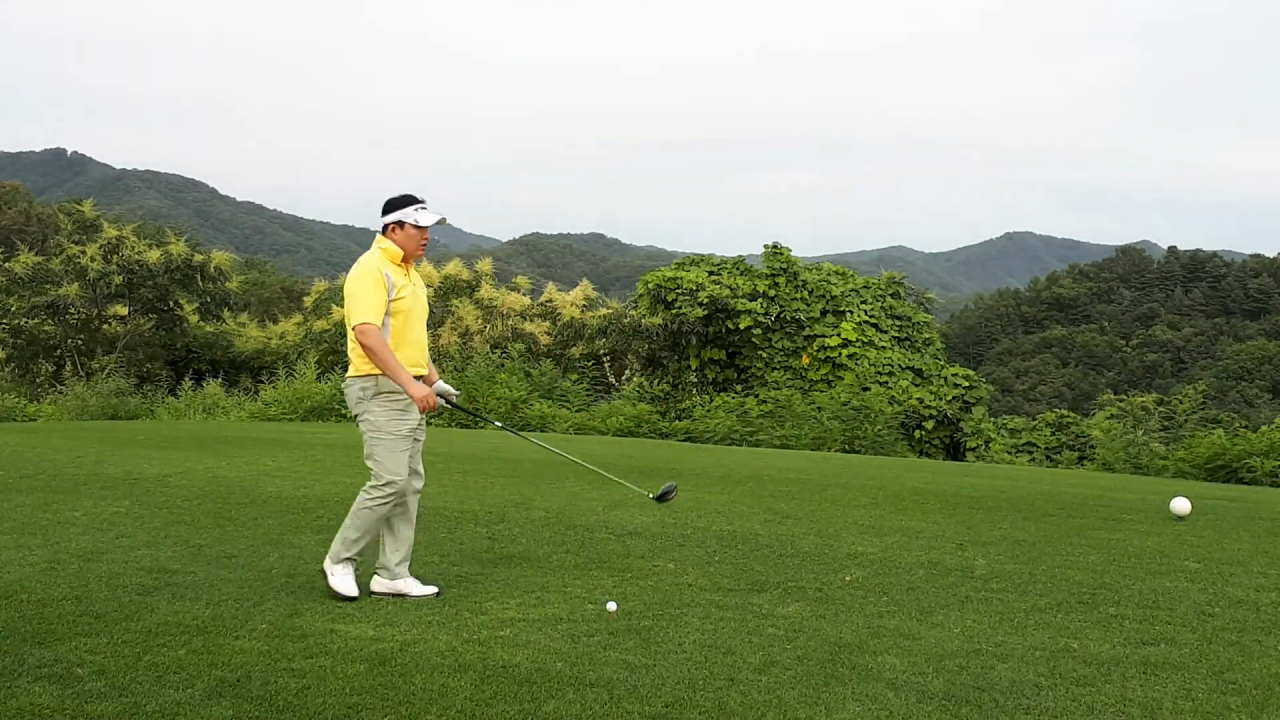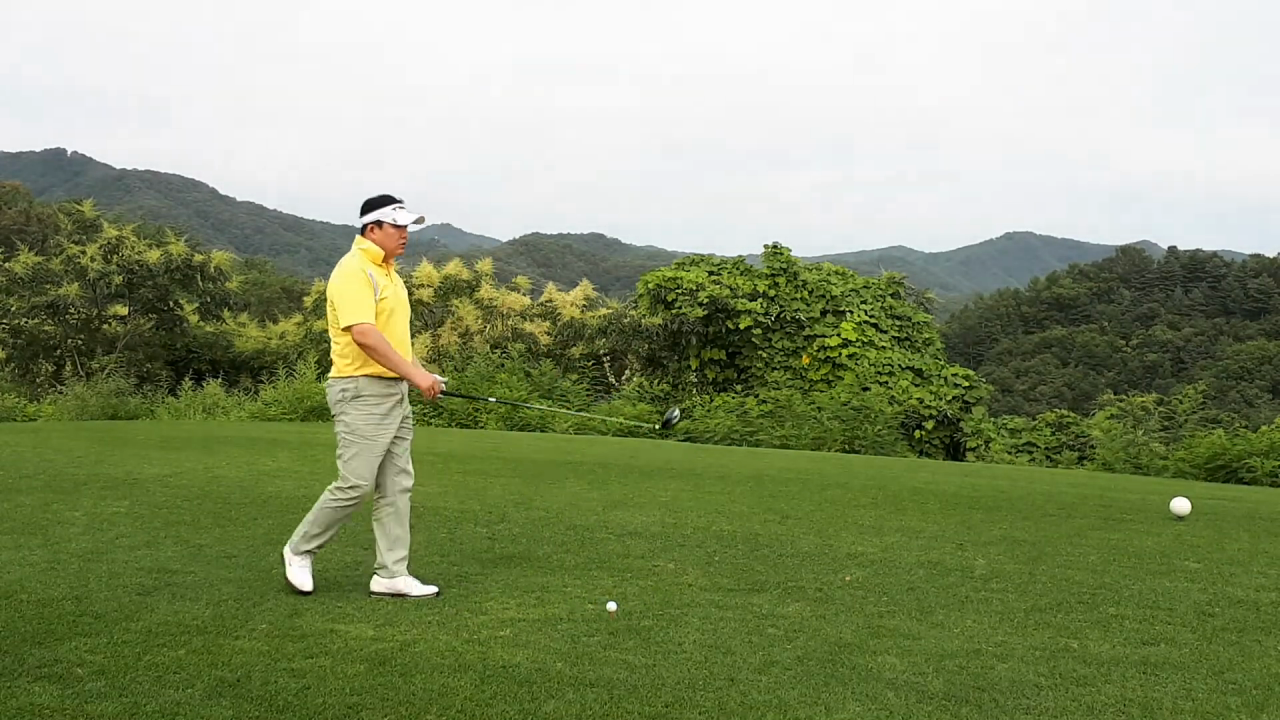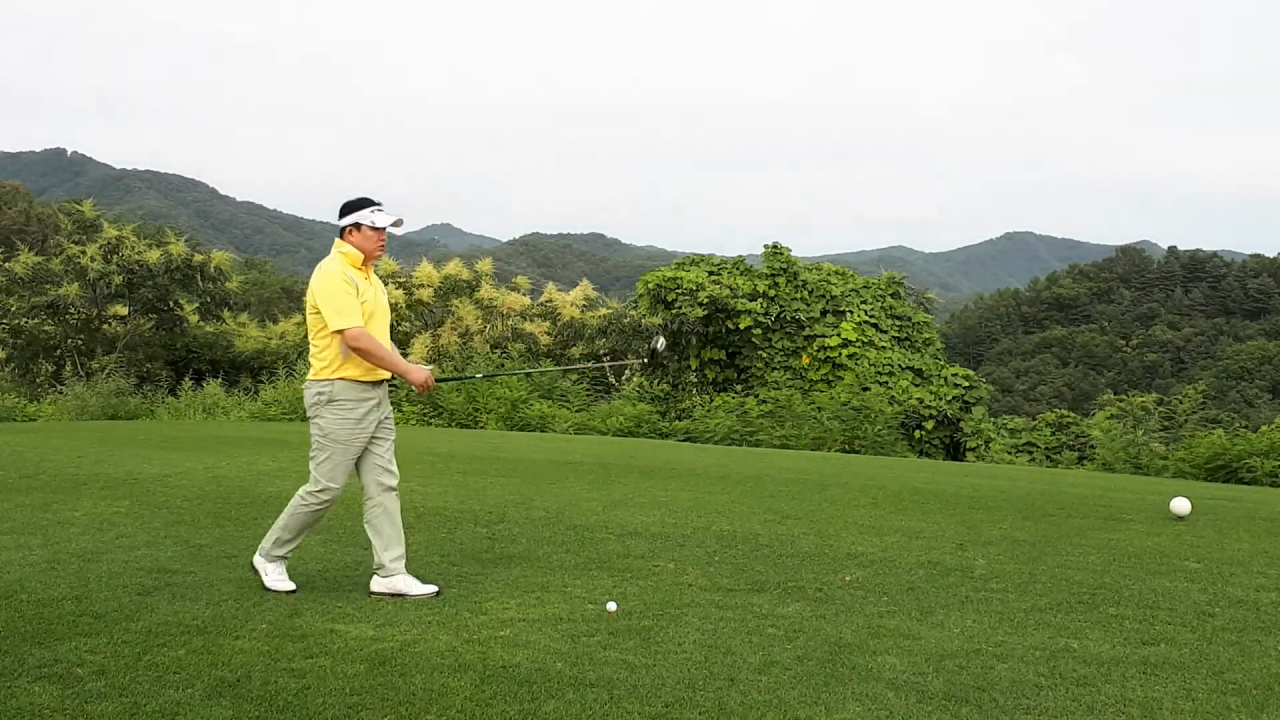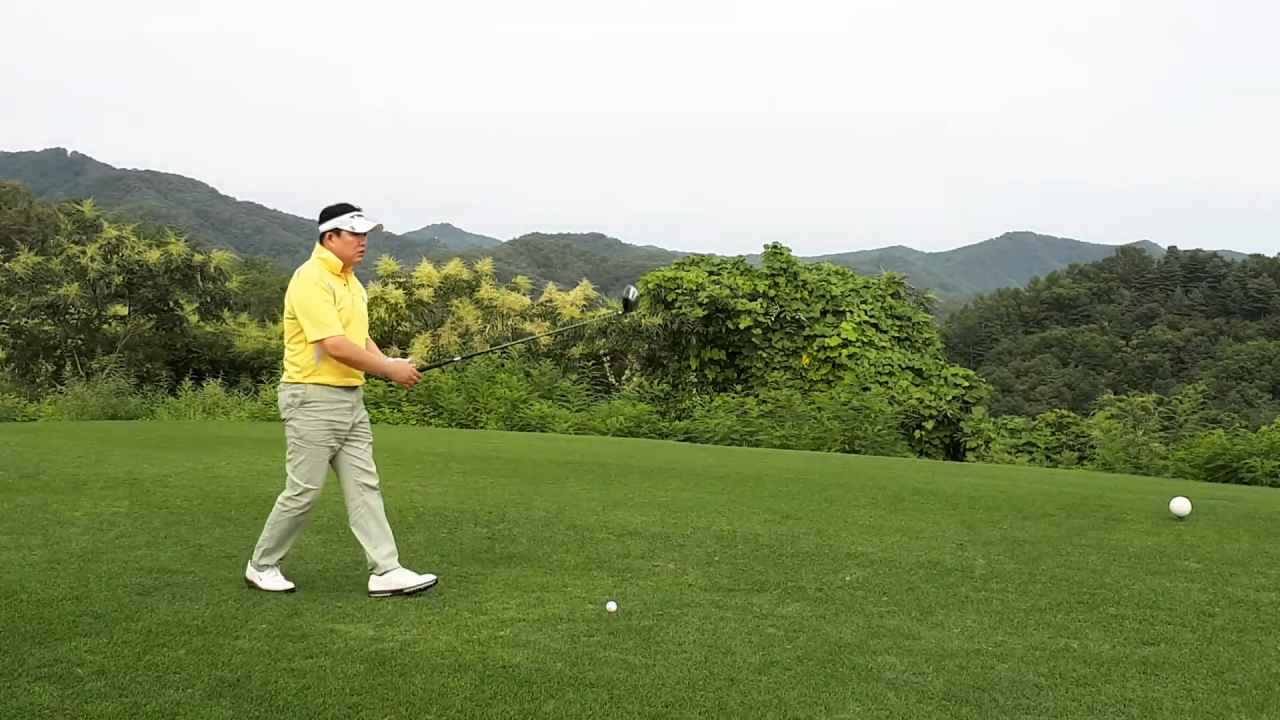
dt=0.1s
person 1, frame 1
left shoulder: (409, 272)
right shoulder: (370, 270)
right elbow: (368, 336)
left wrist: (433, 379)
right wrist: (411, 384)
left hip: (406, 392)
right hip: (379, 389)
left knee: (410, 484)
right knee: (388, 482)
left ankle: (392, 574)
right ankle: (341, 558)
person 1, frame 2
left shoulder: (388, 273)
right shoulder: (352, 271)
right elbow: (364, 335)
left wrist: (417, 373)
right wrist: (415, 375)
left hip: (394, 392)
right hip: (361, 392)
left knee: (398, 485)
right knee: (353, 485)
left ankle: (392, 573)
right ankle: (298, 551)
person 1, frame 3
left shoulder: (366, 275)
right shoulder: (333, 274)
right elbow: (354, 338)
left wrist: (406, 370)
right wrist: (406, 369)
left hip: (373, 394)
right hip: (338, 395)
left knee: (383, 485)
right knee: (326, 487)
left ankle: (391, 573)
right ankle: (271, 555)
person 1, frame 4
left shoulder: (350, 282)
right shoulder: (312, 280)
right elbow: (332, 345)
left wrist: (386, 363)
right wrist: (389, 369)
left hip: (348, 399)
right hip: (311, 398)
left knee: (363, 485)
right knee: (304, 489)
left ankle: (386, 571)
right ankle: (262, 565)
